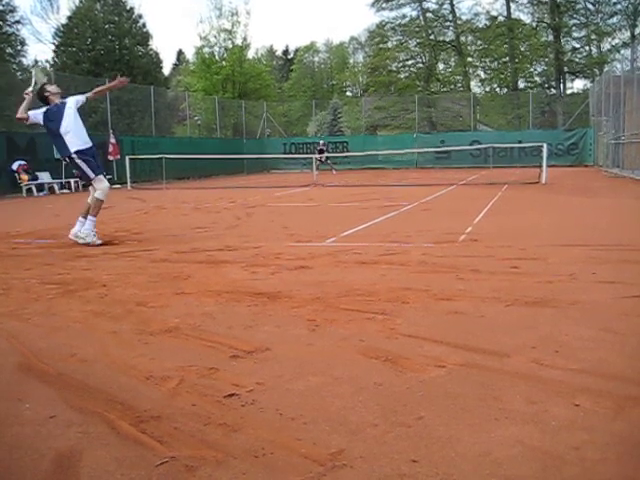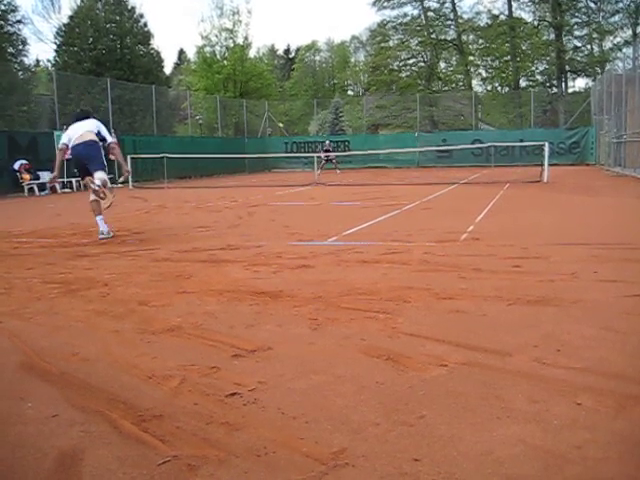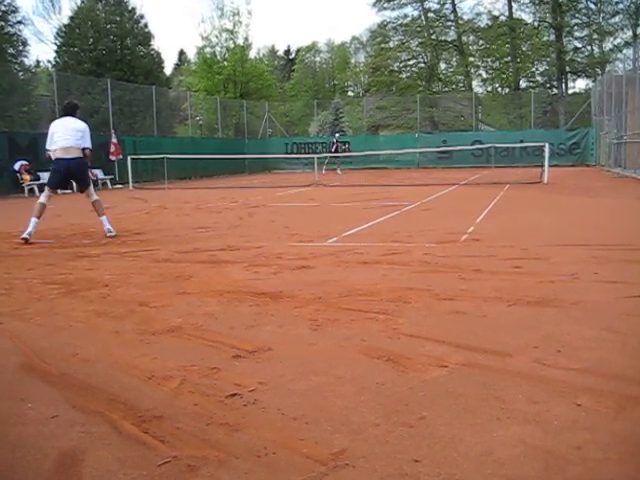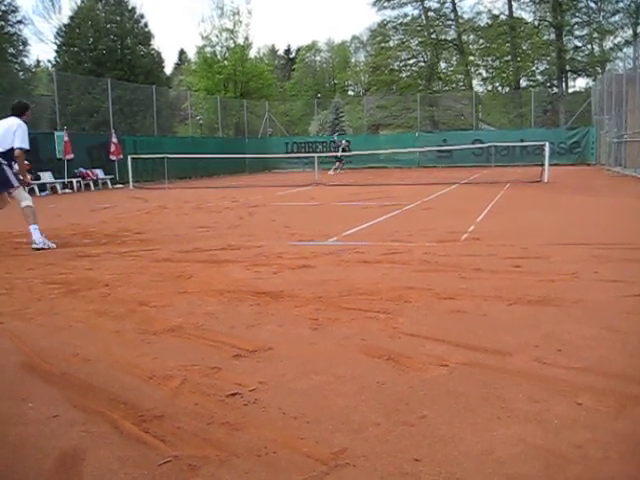
dt=0.5s
person 1, frame 1
left shoulder: (69, 101)
right shoulder: (45, 112)
left elbow: (93, 94)
right elbow: (20, 116)
left wrist: (113, 85)
right wrist: (28, 98)
left hip: (87, 149)
right hip: (74, 153)
left knee: (99, 190)
right knee: (103, 186)
left ankle: (79, 230)
right ankle: (87, 231)
person 1, frame 2
left shoulder: (70, 129)
right shoulder: (95, 123)
left elbow: (61, 150)
right elbow: (113, 145)
left wrist: (56, 171)
right wrist: (124, 166)
left hip: (77, 153)
right hip: (92, 147)
left knee: (92, 193)
right knee: (100, 177)
left ankle: (103, 229)
right ankle: (97, 184)
person 1, frame 3
left shoulder: (54, 124)
right shoulder: (83, 126)
left elbow: (49, 152)
right elbow: (87, 152)
right wrist: (85, 166)
left hip: (59, 162)
right hip: (77, 162)
left knee: (45, 195)
right knee: (91, 193)
left ankle: (29, 231)
right ankle: (107, 227)
person 1, frame 4
right shoulder: (19, 125)
right elbow: (19, 153)
left wrist: (15, 172)
right wrist: (25, 175)
right knee: (24, 198)
right ankle: (37, 238)
